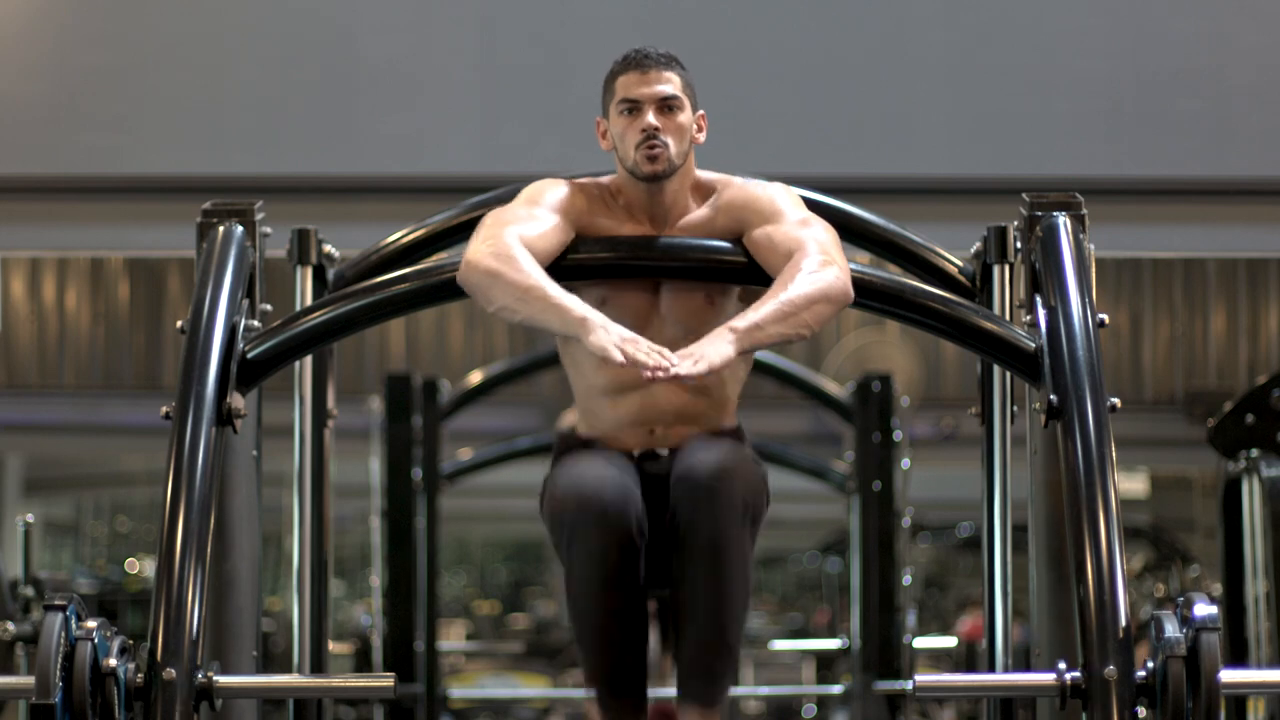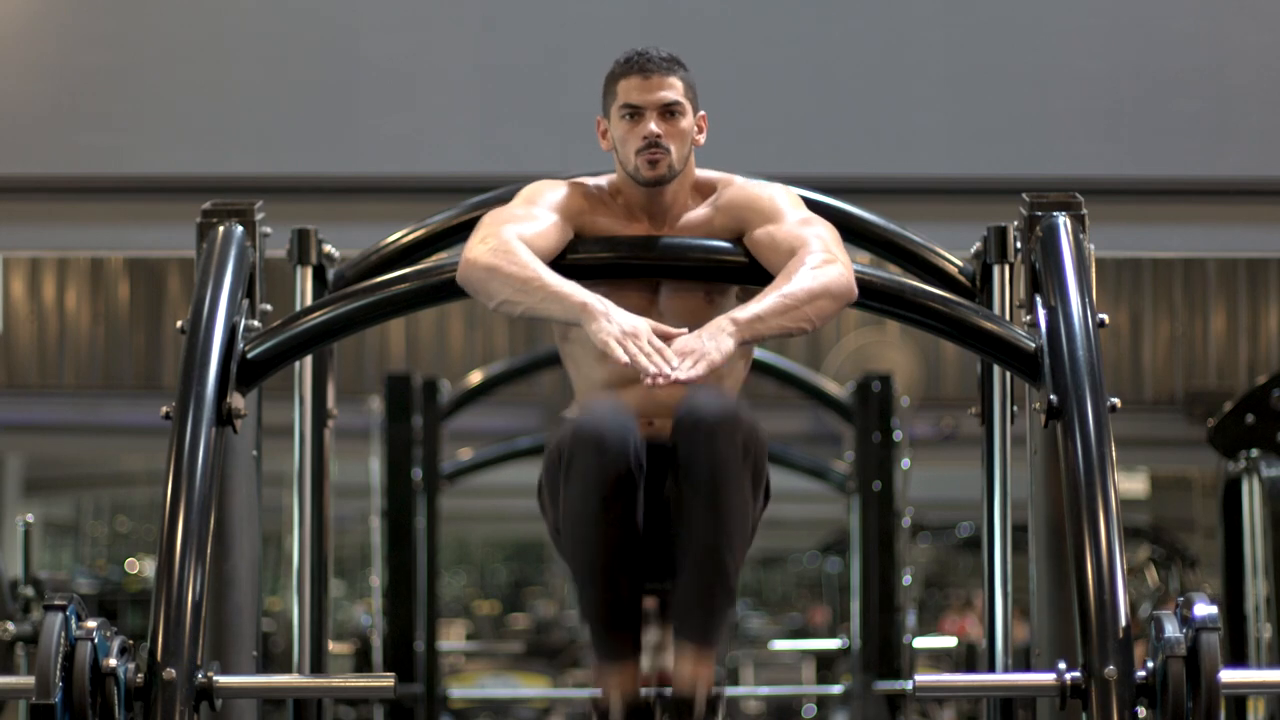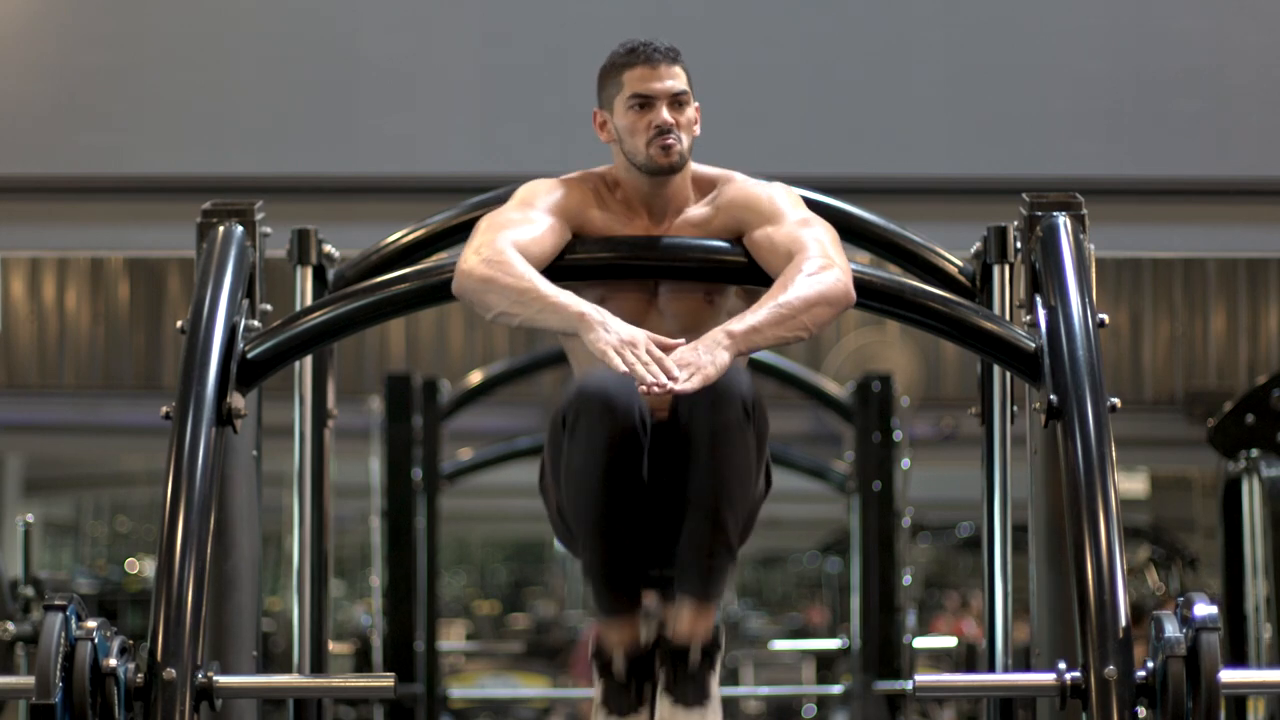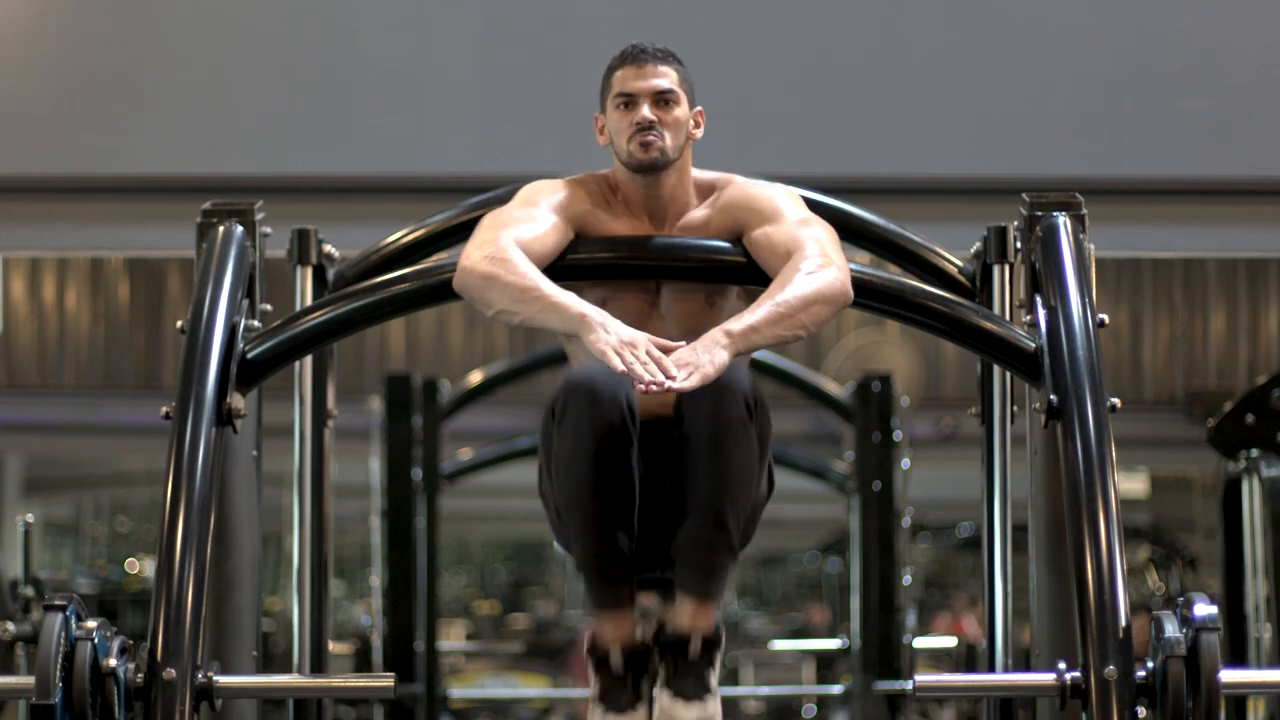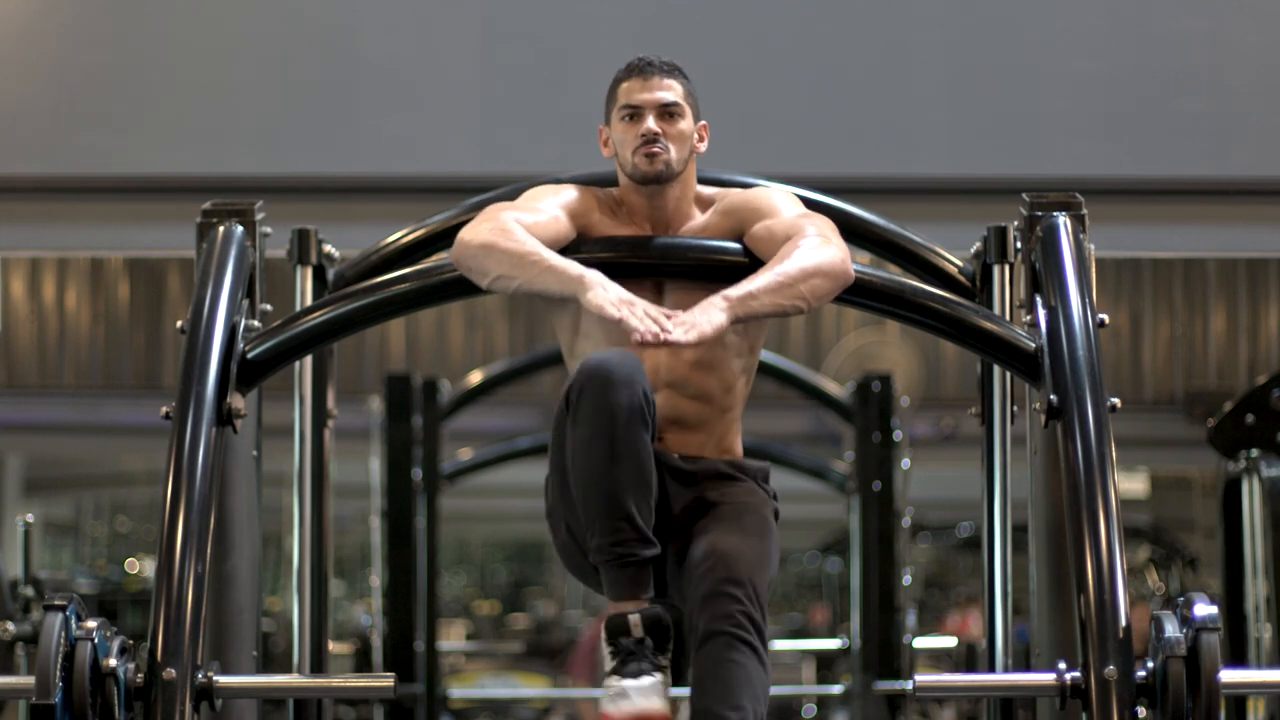
dt=1s
person 1, frame 1
left shoulder: (746, 204)
right shoulder: (567, 203)
left elbow: (829, 277)
right elbow: (482, 265)
left wrist: (728, 339)
right wrist: (591, 325)
left hip: (707, 496)
right hip: (603, 500)
left knee: (713, 476)
right knee: (594, 499)
person 1, frame 2
left shoulder: (744, 203)
right shoulder: (566, 203)
left elbow: (833, 276)
right elbow: (480, 263)
left wrist: (729, 329)
right wrist: (594, 311)
left hip: (709, 489)
right hip: (605, 490)
left knee: (715, 421)
right knee: (598, 440)
person 1, frame 3
left shoulder: (745, 201)
right shoulder: (565, 201)
left elbow: (832, 281)
right elbow: (476, 272)
left wrist: (726, 340)
right wrist: (592, 322)
left hip: (706, 485)
right hip: (602, 492)
left knee: (726, 394)
right knee: (599, 402)
left ankle: (689, 637)
right ankle: (620, 645)
person 1, frame 4
left shoulder: (746, 203)
right shoulder: (567, 202)
left elbow: (829, 279)
right elbow: (477, 268)
left wrist: (722, 339)
right wrist: (593, 323)
left hip: (709, 490)
right hip: (604, 497)
left knee: (728, 387)
right knee: (587, 391)
left ankle: (692, 634)
right ankle: (615, 647)
person 1, frame 5
left shoulder: (746, 211)
right shoulder: (575, 210)
left elbow: (831, 260)
right elbow: (475, 244)
left wrist: (722, 307)
right wrist: (591, 286)
left hip: (719, 489)
right hip: (603, 510)
left knee: (729, 606)
right knee: (605, 377)
right ankle: (632, 630)
